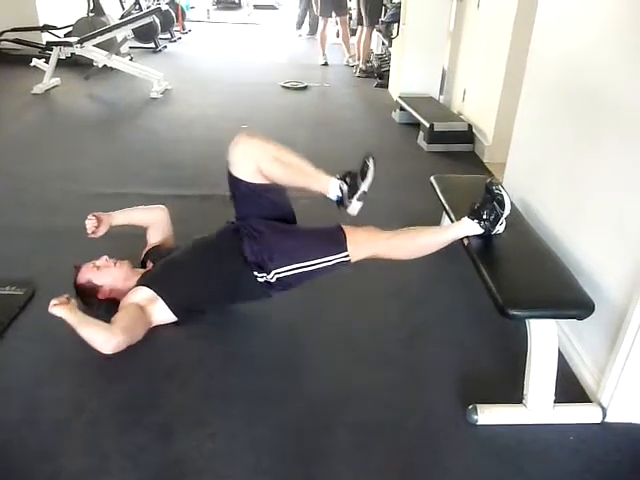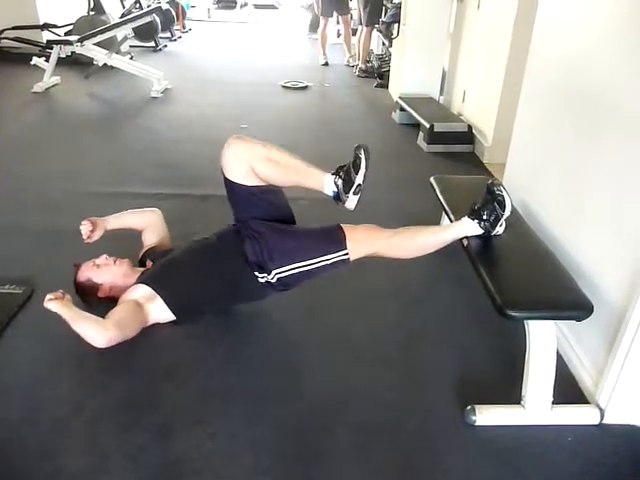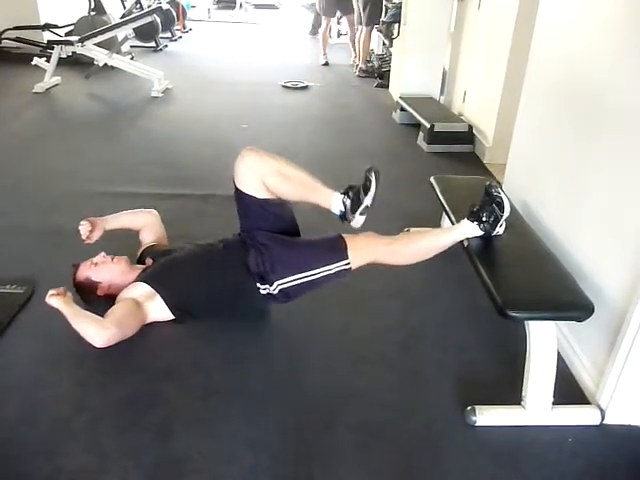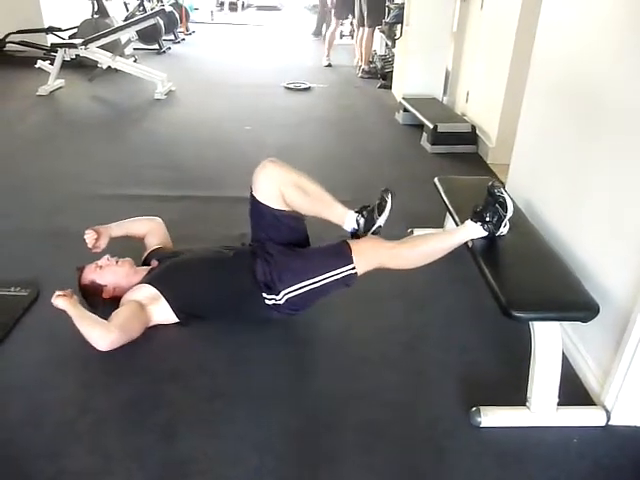
dt=0.3s
person 1, frame 1
left shoulder: (152, 256)
right shoulder: (138, 304)
left elbow: (160, 212)
right elbow: (111, 341)
left wrist: (109, 219)
right wrist: (70, 313)
left hip: (253, 234)
right hip: (264, 262)
left knee: (244, 147)
right knee: (369, 240)
left ankle: (339, 190)
right ankle: (471, 225)
person 1, frame 2
left shoulder: (151, 257)
right shoulder: (138, 301)
left elbow: (153, 216)
right elbow: (104, 335)
left wrist: (103, 223)
right wrist: (63, 308)
left hip: (254, 235)
right hip: (265, 262)
left knee: (238, 151)
right knee: (370, 238)
left ankle: (335, 185)
right ankle: (470, 226)
person 1, frame 3
left shoulder: (150, 256)
right shoulder: (136, 299)
left elbow: (150, 215)
right elbow: (103, 335)
left wrist: (100, 223)
right wrist: (64, 304)
left hip: (257, 246)
right hip: (266, 274)
left knee: (251, 162)
right knee: (371, 246)
left ankle: (343, 204)
right ankle: (471, 227)
person 1, frame 4
left shoulder: (156, 260)
right shoulder: (140, 302)
left elbow: (154, 222)
right elbow: (107, 338)
left wrist: (106, 230)
right wrist: (70, 306)
left hip: (264, 254)
right hip: (272, 285)
left knee: (270, 173)
right knee: (376, 251)
left ankle: (353, 221)
right ankle: (475, 228)
